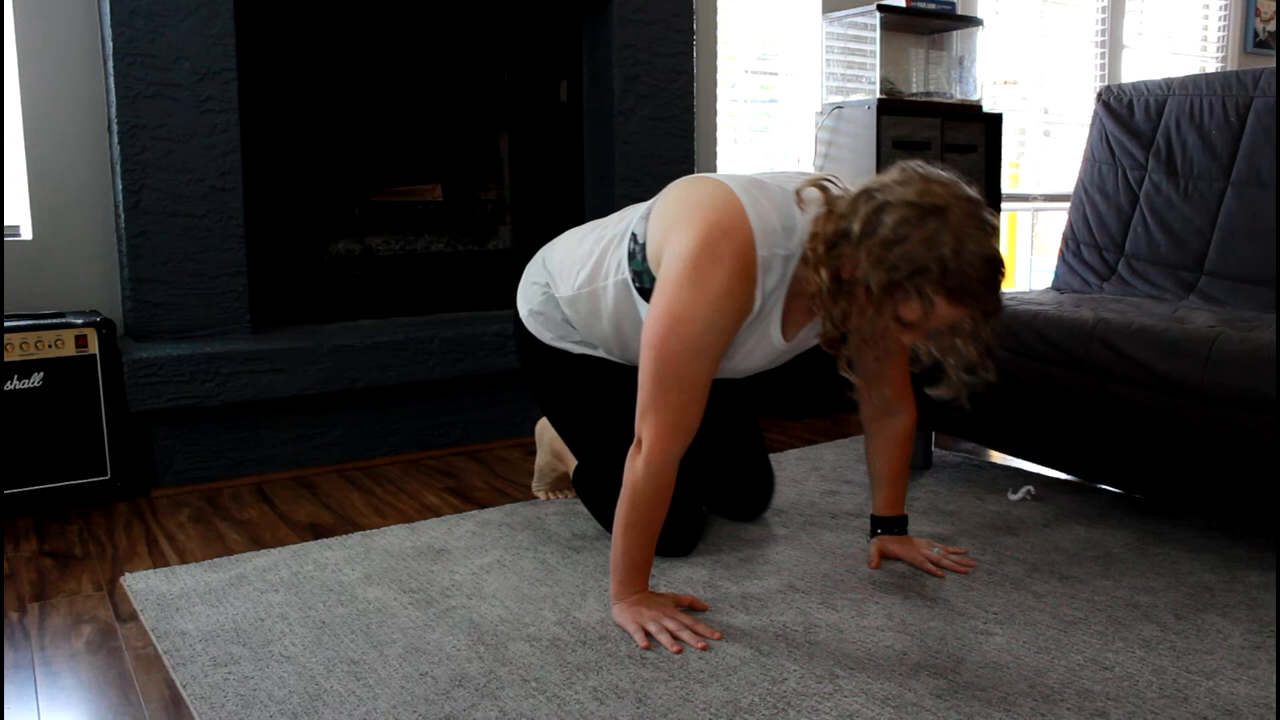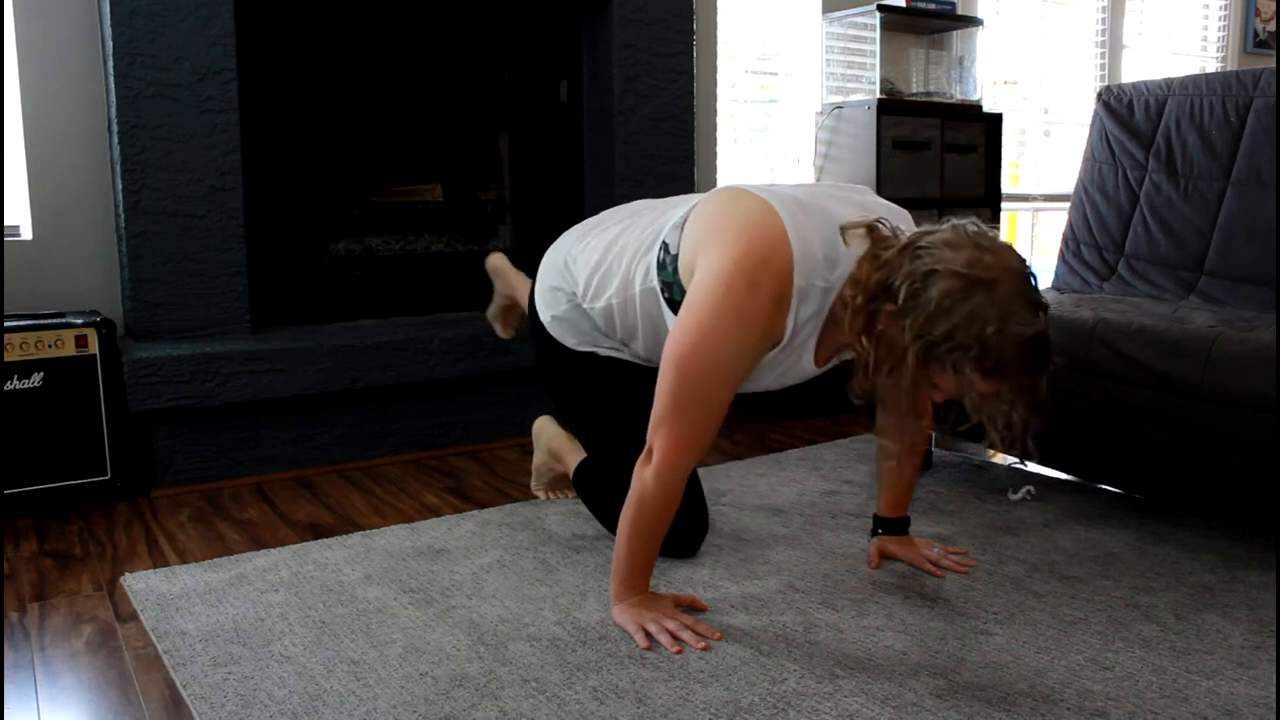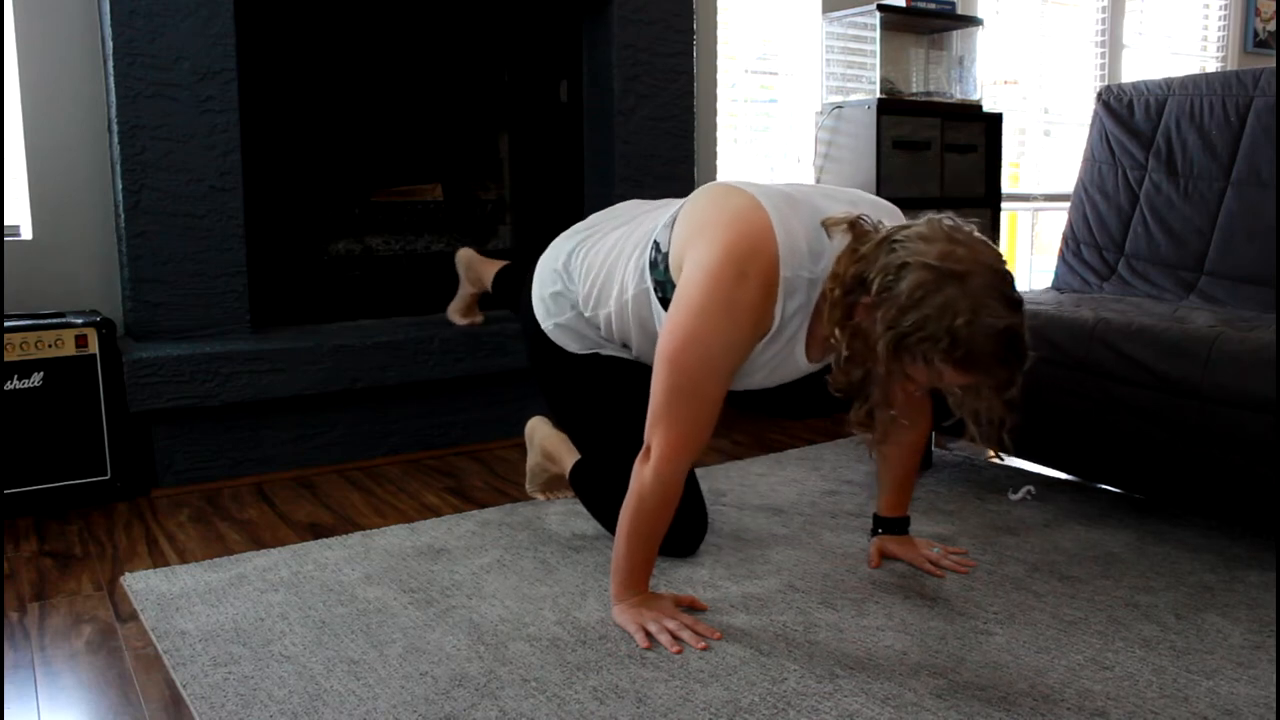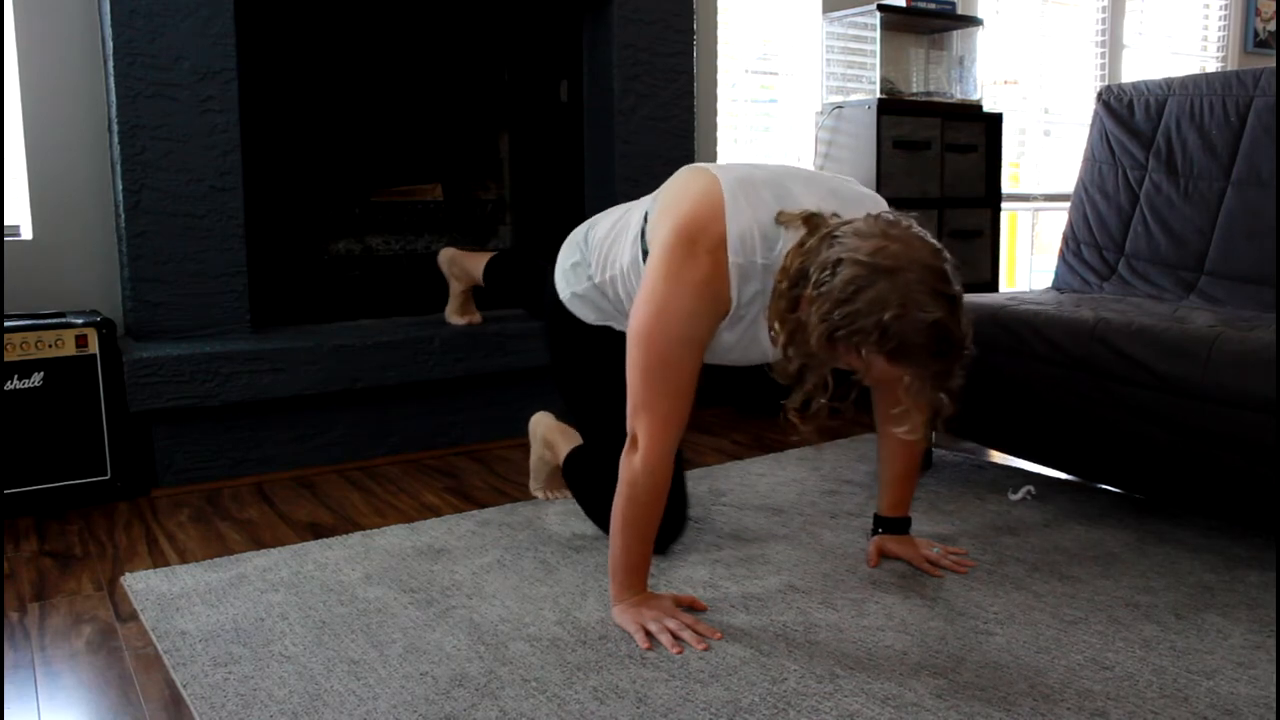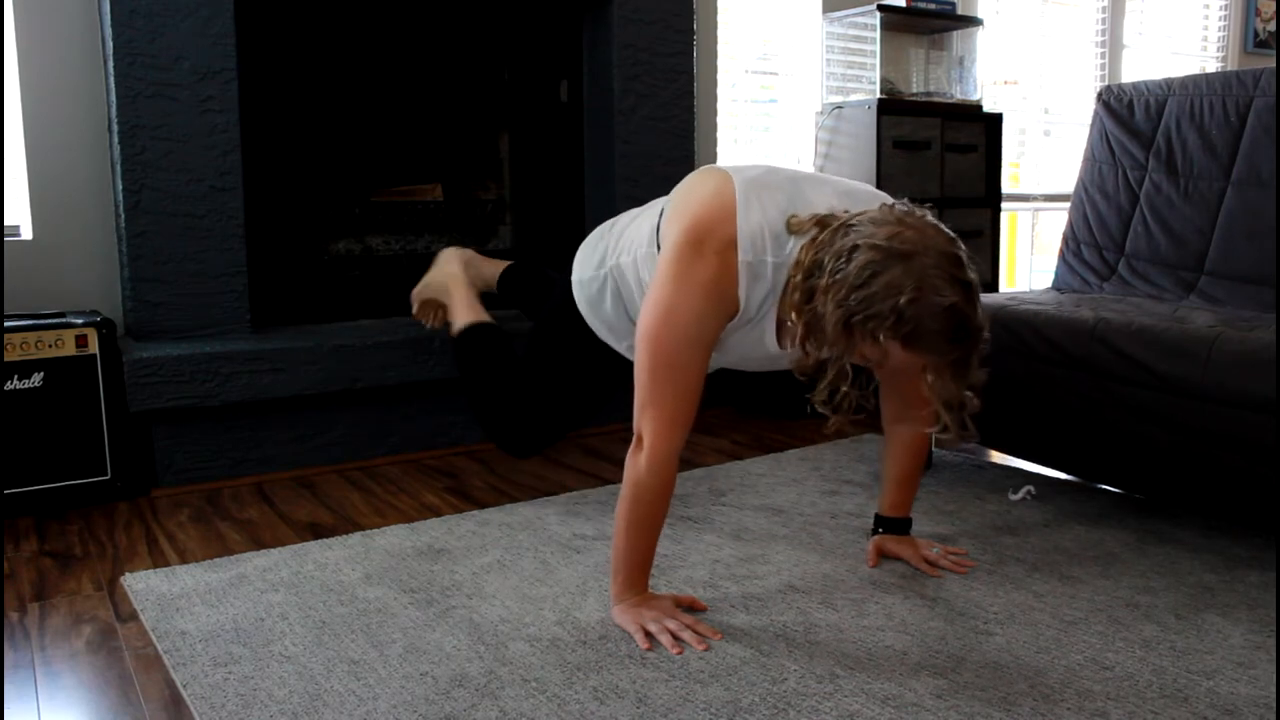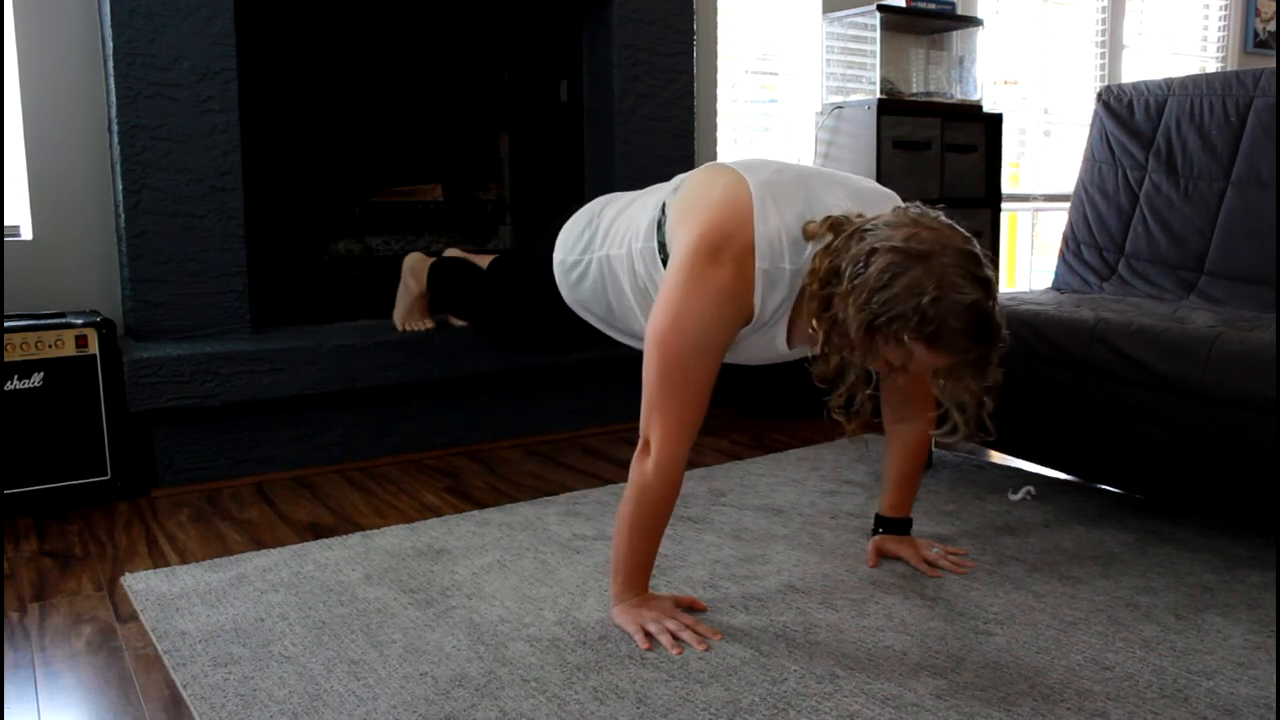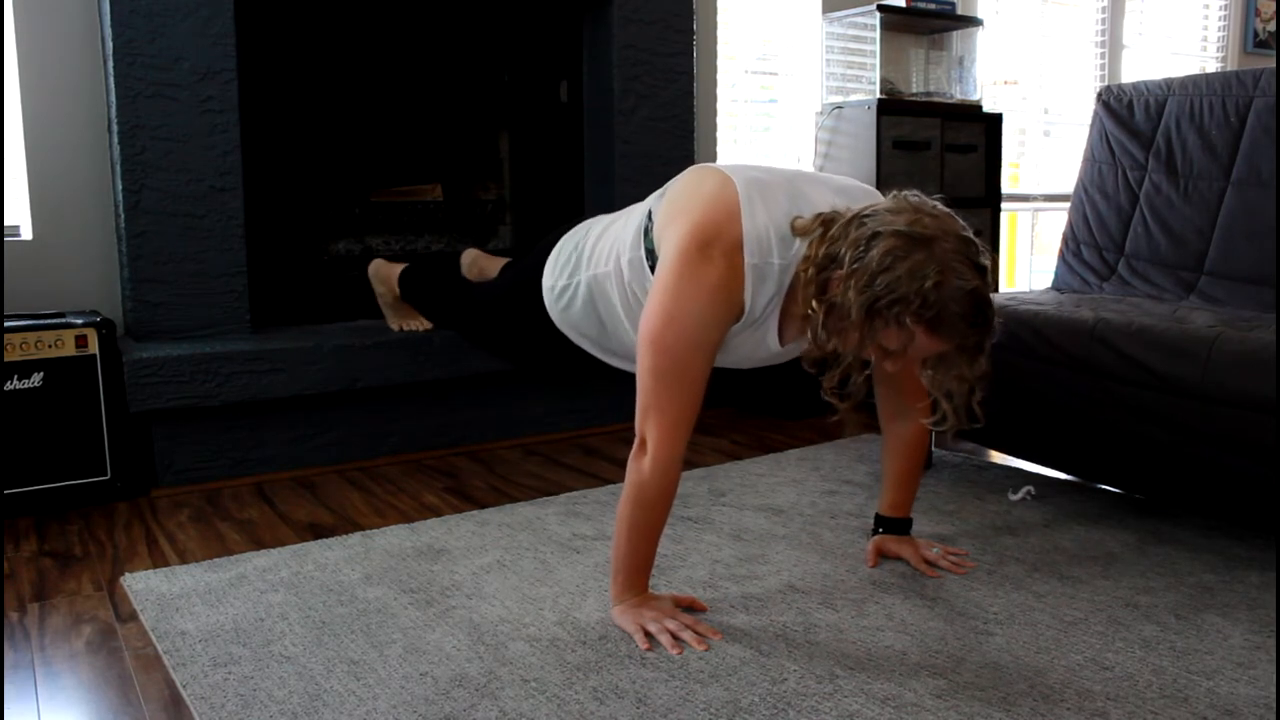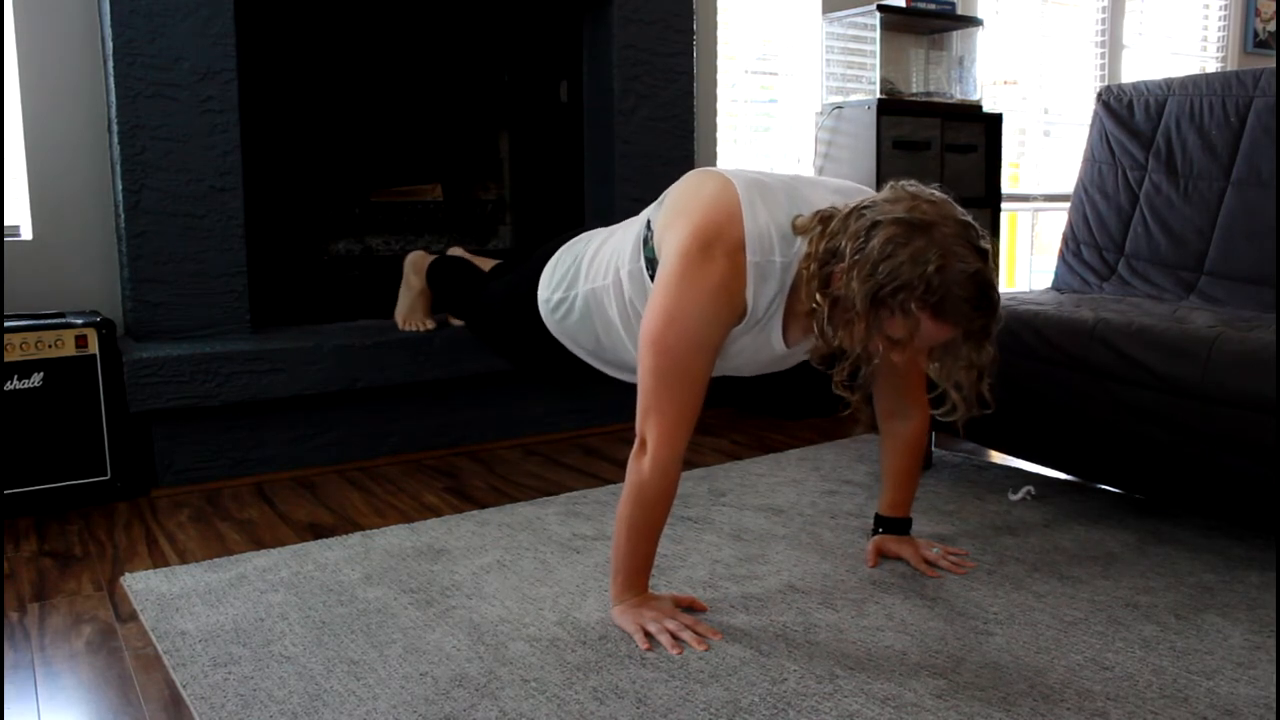
dt=0.5s
person 1, frame 1
left shoulder: (870, 247)
right shoulder: (722, 255)
left elbow: (890, 407)
right elbow: (656, 446)
left wrist: (888, 526)
right wrist: (630, 594)
right hip: (568, 326)
left knee: (746, 497)
right knee: (673, 530)
right ankle: (566, 444)
person 1, frame 2
left shoulder: (909, 272)
right shoulder: (758, 279)
left elbow: (906, 415)
right elbow: (666, 456)
left wrist: (891, 526)
right wrist: (630, 597)
left hip: (646, 281)
right hip: (582, 316)
right knee: (678, 532)
left ankle: (515, 285)
right ankle: (561, 445)
person 1, frame 3
left shoulder: (899, 267)
right shoulder: (742, 272)
left elbow: (907, 417)
right elbow: (665, 454)
left wrist: (891, 526)
right wrist: (630, 597)
left hip: (641, 267)
right hip: (577, 320)
right knee: (679, 530)
left ankle: (482, 270)
right ankle: (556, 445)
person 1, frame 4
left shoulder: (877, 263)
right shoulder: (703, 254)
left elbow: (902, 406)
right elbow: (649, 440)
left wrist: (893, 525)
right wrist: (629, 596)
right hip: (600, 294)
right knee: (659, 524)
left ankle: (469, 265)
right ankle: (558, 441)
person 1, frame 5
left shoulder: (894, 264)
right shoulder: (714, 255)
left elbow: (908, 412)
right elbow: (654, 442)
left wrist: (893, 525)
right wrist: (628, 596)
right hip: (614, 294)
right knee: (515, 426)
left ankle: (488, 267)
right ankle: (452, 281)
person 1, frame 6
left shoulder: (900, 261)
right shoulder: (727, 259)
left elbow: (912, 411)
right elbow: (661, 445)
left wrist: (893, 525)
right wrist: (628, 596)
left hip: (653, 278)
right hip: (590, 271)
right knee: (495, 308)
left ankle: (473, 260)
right ankle: (426, 273)
person 1, frame 7
left shoulder: (887, 258)
right shoulder: (716, 255)
left elbow: (906, 408)
right elbow: (657, 443)
left wrist: (893, 525)
right wrist: (628, 597)
left hip: (642, 288)
right hip: (578, 295)
right knee: (480, 317)
left ankle: (485, 265)
right ankle: (398, 277)
person 1, frame 8
left shoulder: (890, 258)
right shoulder: (717, 256)
left elbow: (905, 411)
right elbow: (657, 444)
left wrist: (893, 525)
right wrist: (628, 597)
left hip: (636, 301)
right hip: (572, 302)
right knee: (488, 310)
left ankle: (473, 262)
right ankle: (431, 272)
